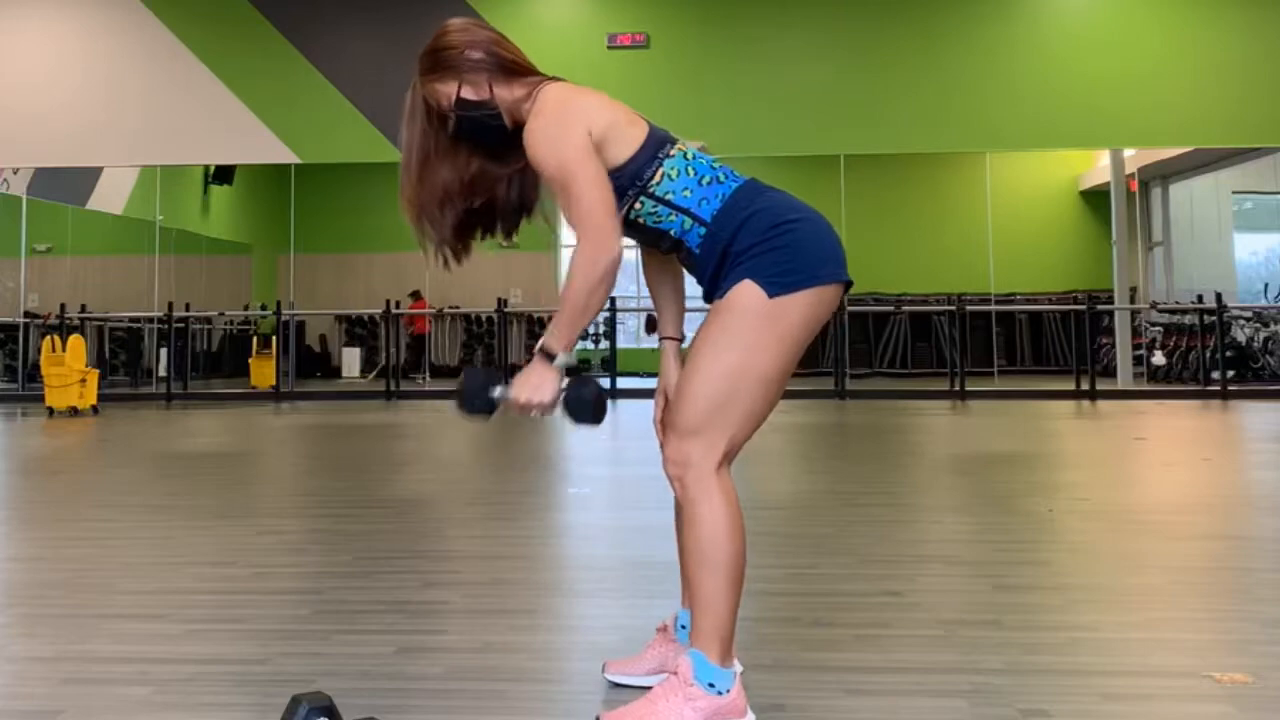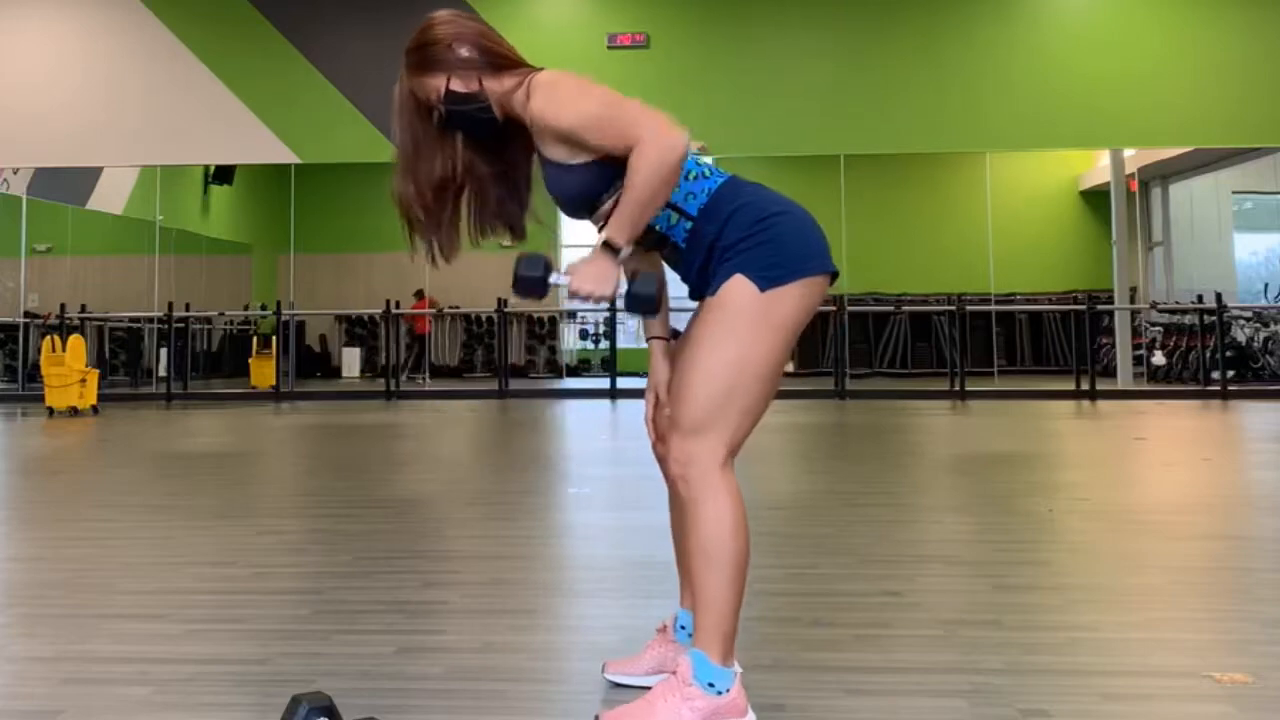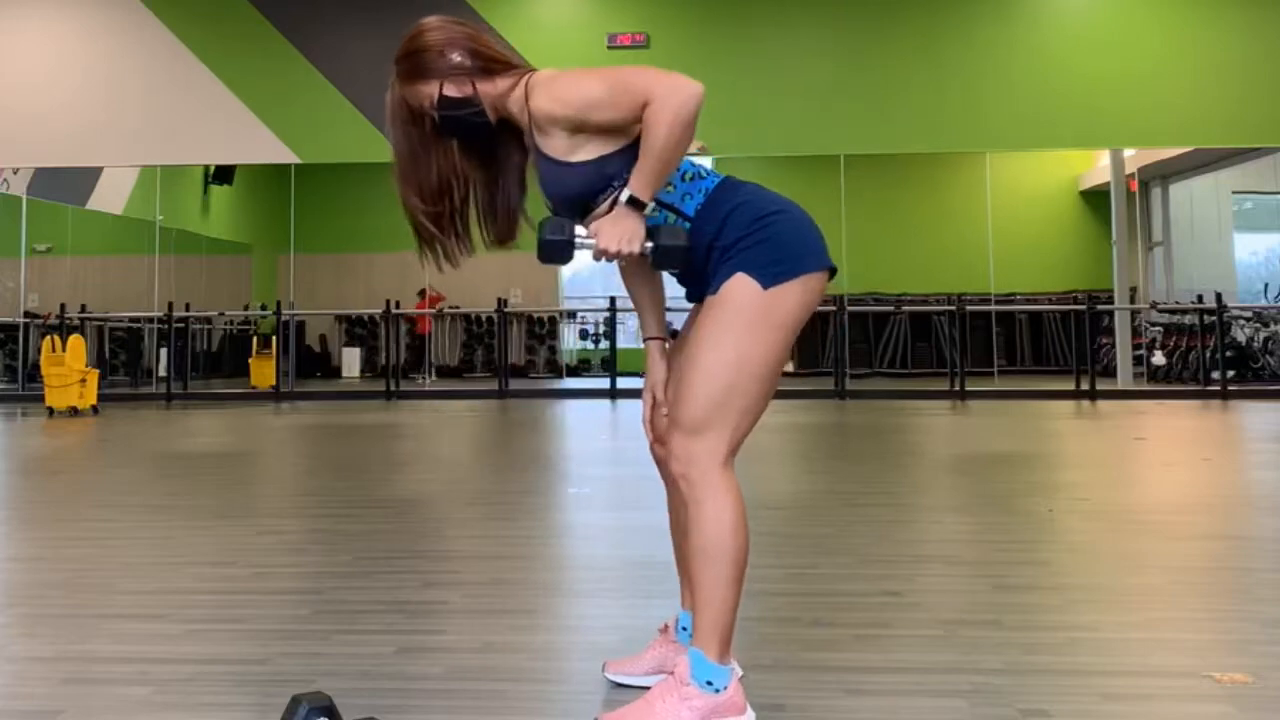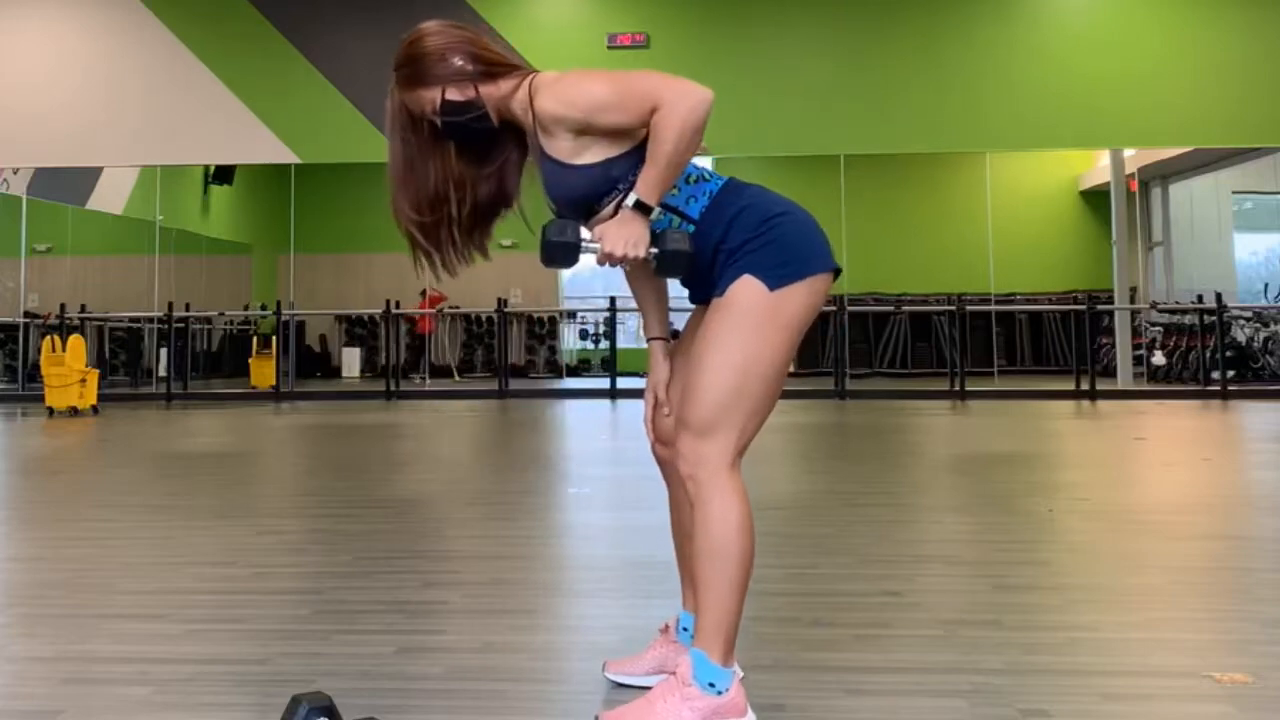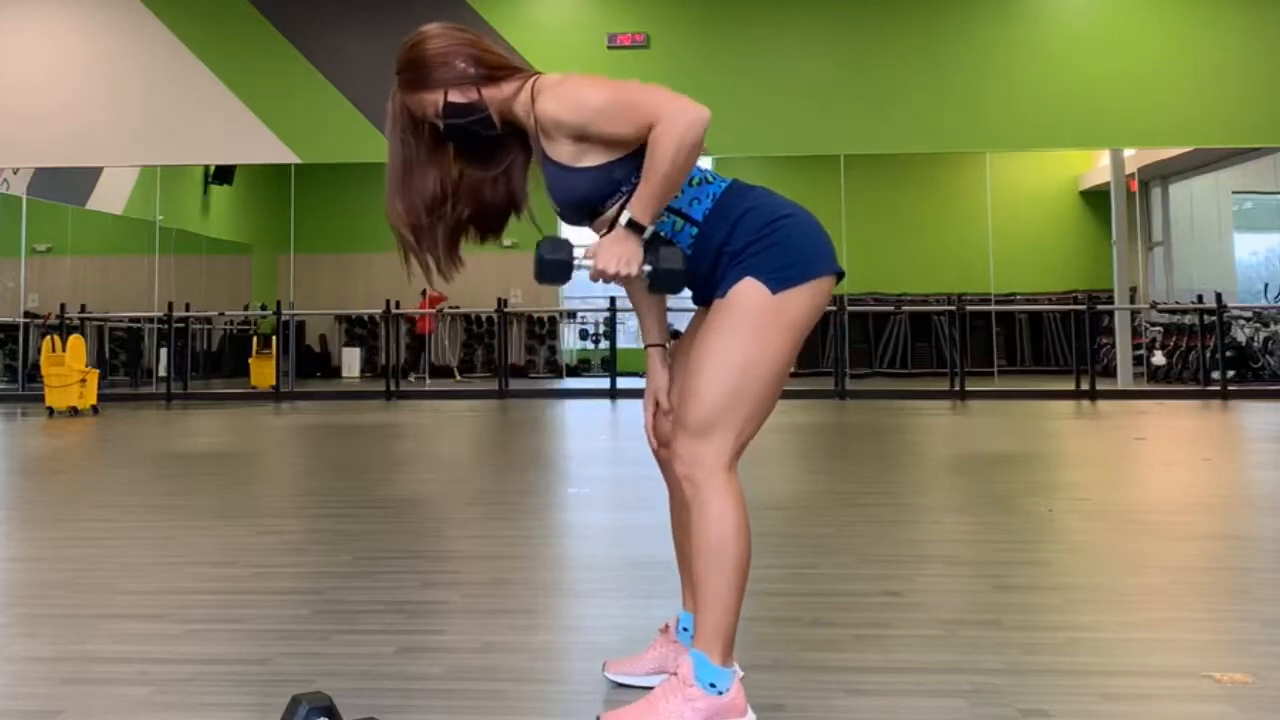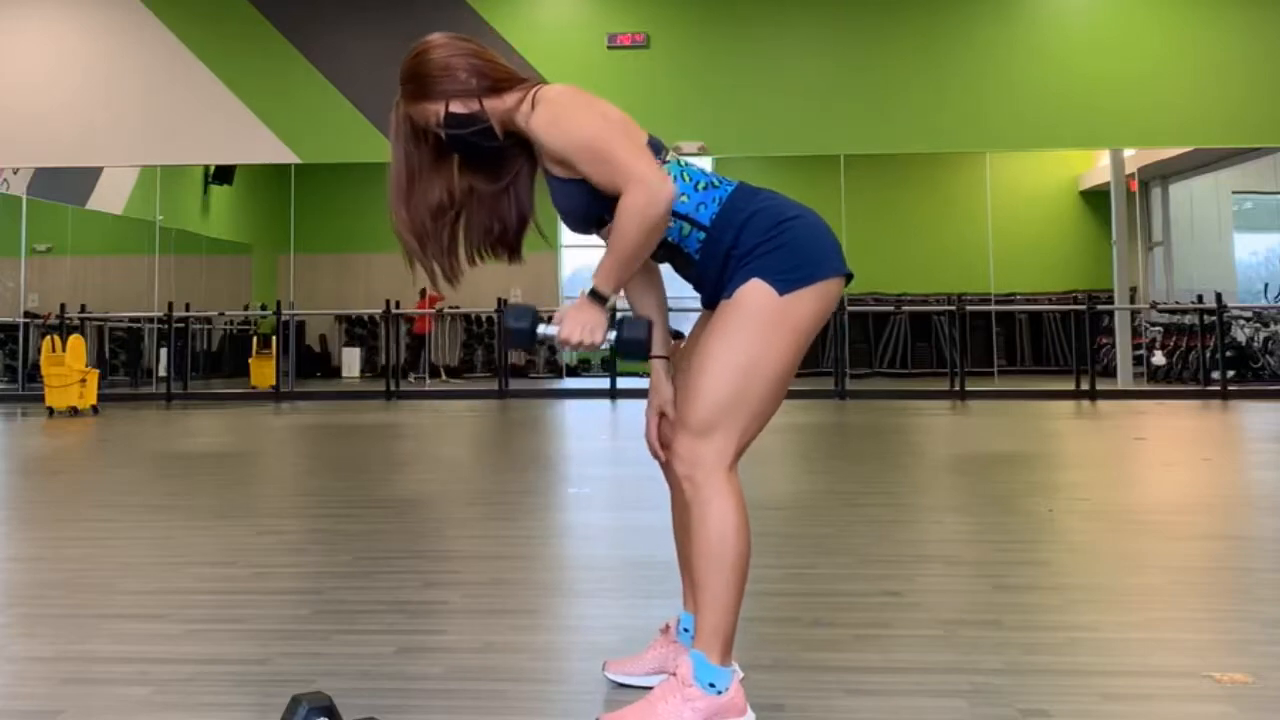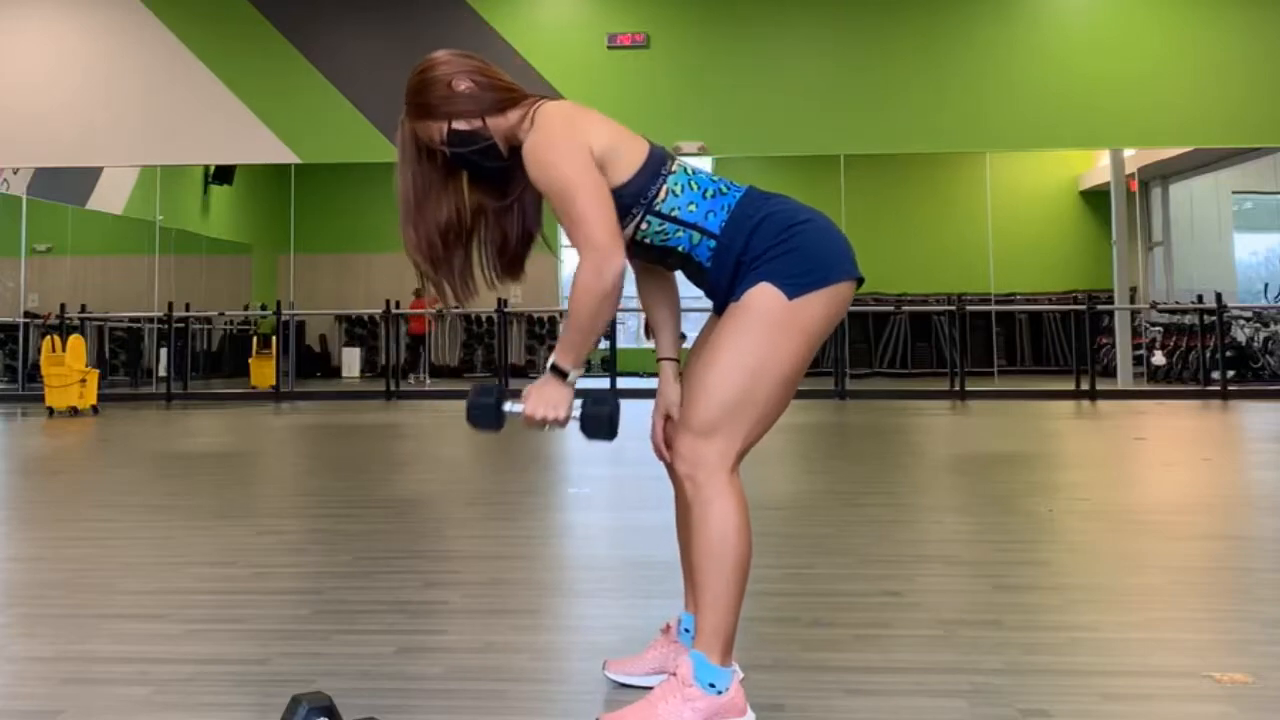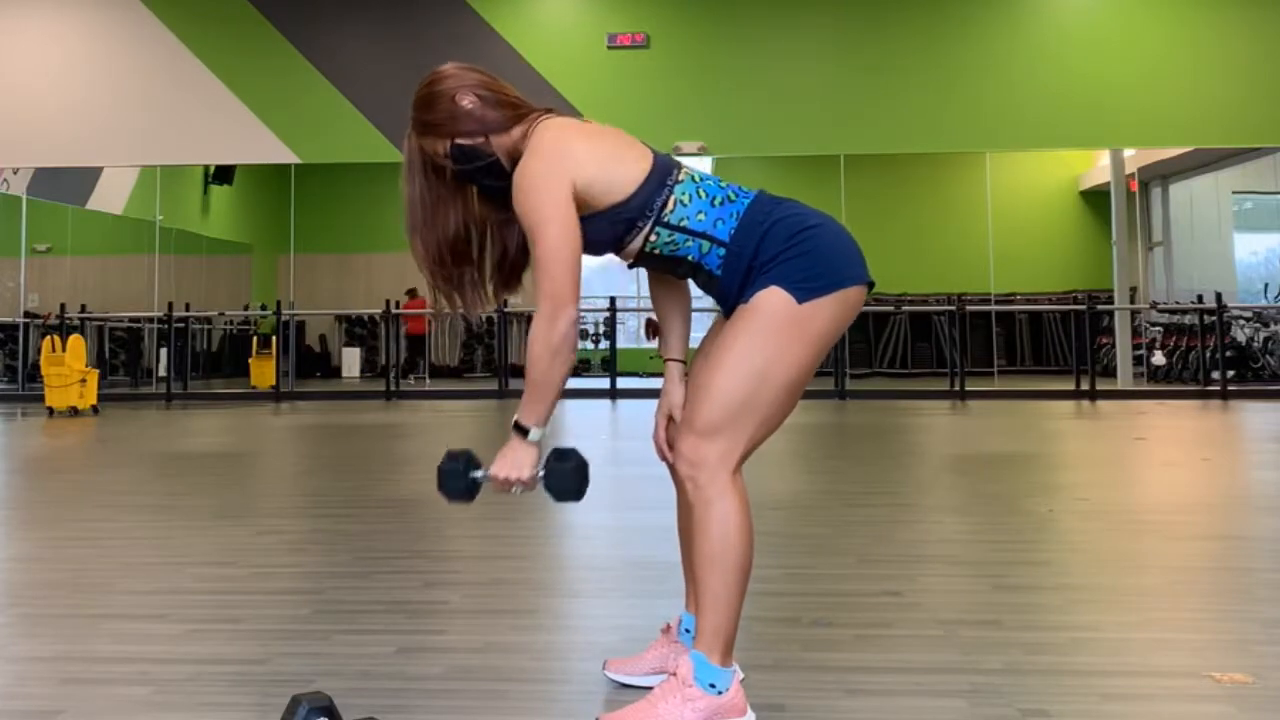
dt=0.2s
person 1, frame 1
left shoulder: (550, 120)
right shoulder: (566, 114)
left elbow: (600, 249)
right elbow: (656, 229)
left wrist: (547, 359)
right wrist: (671, 350)
left hip: (780, 258)
right hip: (777, 259)
left knee: (692, 456)
right knee: (690, 453)
right ankle: (693, 635)
person 1, frame 2
left shoulder: (547, 98)
right shoulder: (533, 129)
left elbow: (665, 146)
right elbow: (643, 229)
left wrist: (607, 255)
right wrist: (658, 348)
left hip: (767, 250)
right hip: (754, 258)
left knee: (695, 454)
right knee: (679, 450)
right ankle: (692, 636)
person 1, frame 3
left shoulder: (549, 97)
right shoulder: (527, 133)
left elbow: (680, 94)
right elbow: (630, 242)
left wrist: (631, 208)
right wrist: (657, 350)
left hip: (763, 248)
right hip: (742, 259)
left knee: (696, 454)
right knee: (674, 449)
right ankle: (692, 636)
person 1, frame 4
left shoulder: (555, 98)
right shoulder: (534, 135)
left elbow: (688, 99)
right elbow: (631, 246)
left wrist: (638, 212)
right wrist: (660, 351)
left hip: (768, 249)
right hip: (742, 262)
left knee: (704, 455)
right knee: (674, 448)
right ankle: (692, 637)
person 1, frame 5
left shoulder: (556, 100)
right shoulder: (533, 137)
left elbow: (685, 118)
right elbow: (634, 249)
left wrist: (631, 228)
right wrist: (657, 355)
left hip: (772, 251)
right hip: (744, 265)
left knee: (701, 456)
right knee: (674, 449)
right ankle: (692, 636)
person 1, frame 6
left shoulder: (549, 114)
right shoulder: (534, 145)
left elbow: (653, 195)
right elbow: (639, 248)
left wrist: (595, 300)
right wrist: (660, 365)
left hip: (782, 255)
right hip: (759, 265)
left knee: (700, 456)
right knee: (681, 451)
right ankle: (693, 637)
person 1, frame 7
left shoulder: (548, 137)
right shoulder: (543, 149)
left elbow: (605, 264)
right elbow: (651, 251)
left wrist: (559, 373)
right wrist: (669, 370)
left hip: (792, 259)
right hip: (776, 266)
left knee: (702, 455)
right knee: (688, 451)
right ankle: (693, 637)
person 1, frame 8
left shoulder: (541, 162)
right shoulder: (565, 147)
left elbow: (558, 317)
right elbow: (664, 249)
left wrist: (526, 434)
right wrist: (675, 374)
left hip: (803, 264)
right hip: (788, 268)
left knee: (704, 456)
right knee: (692, 450)
right ankle: (694, 637)
